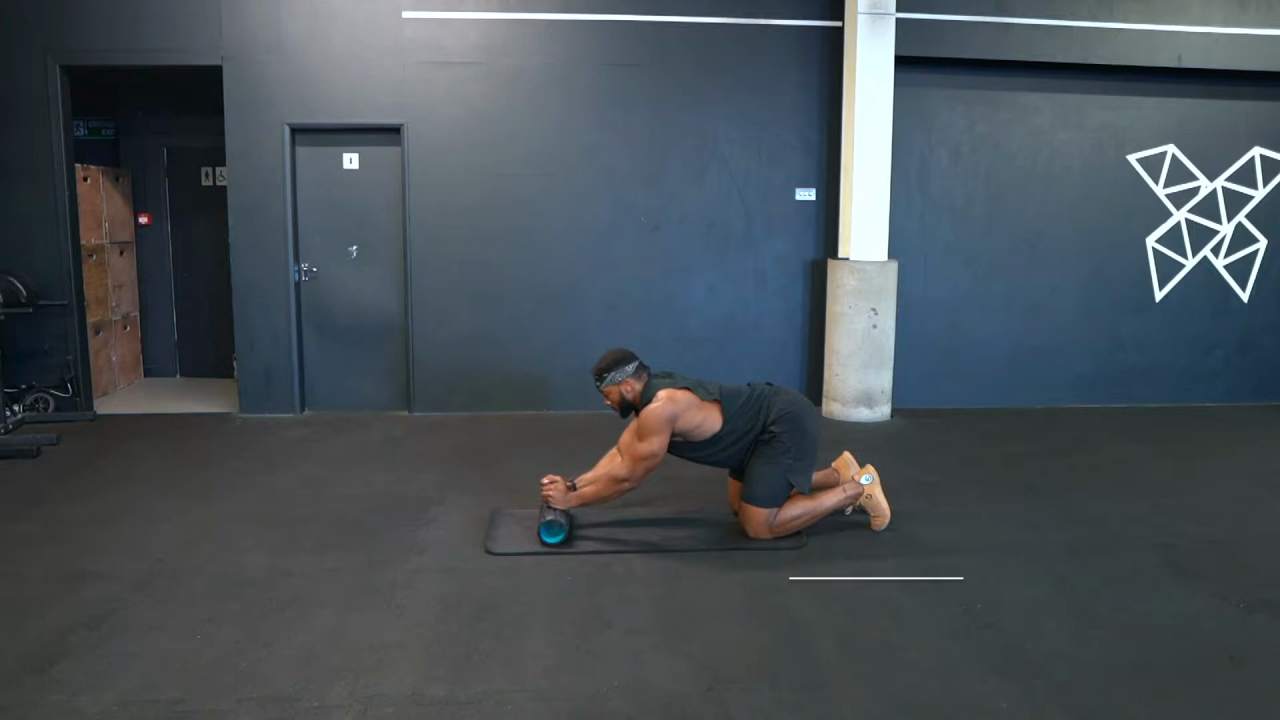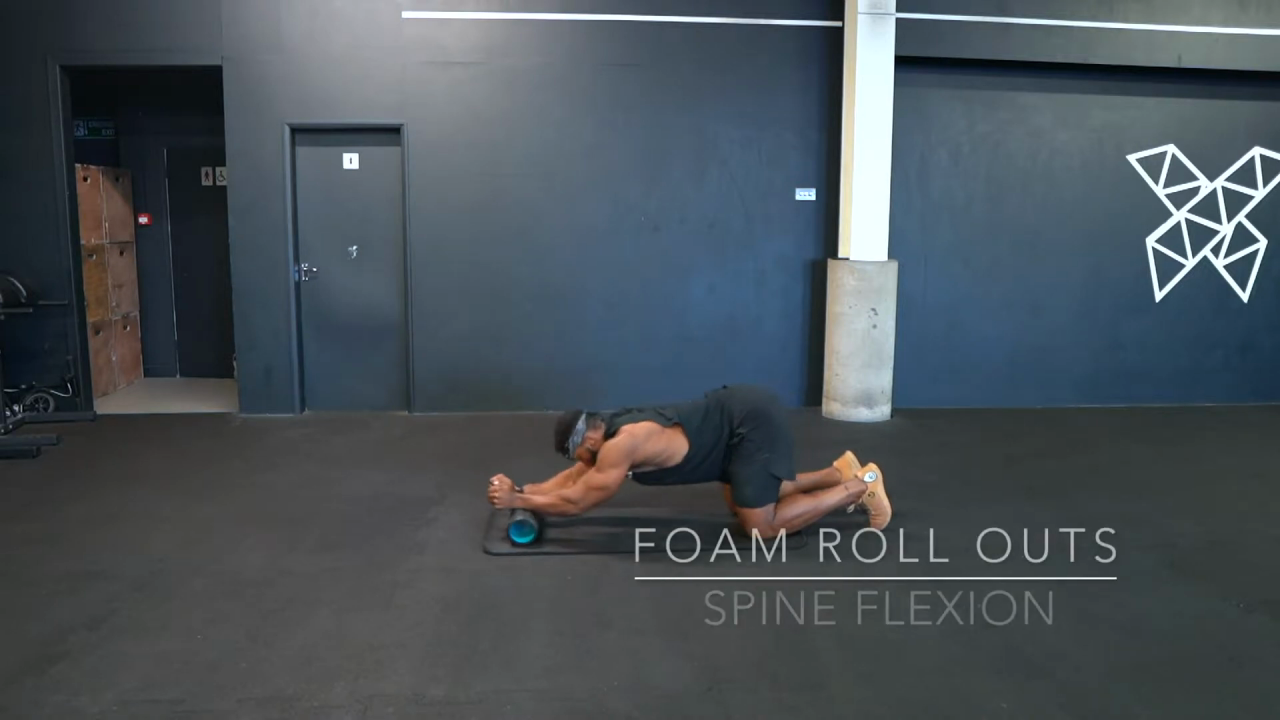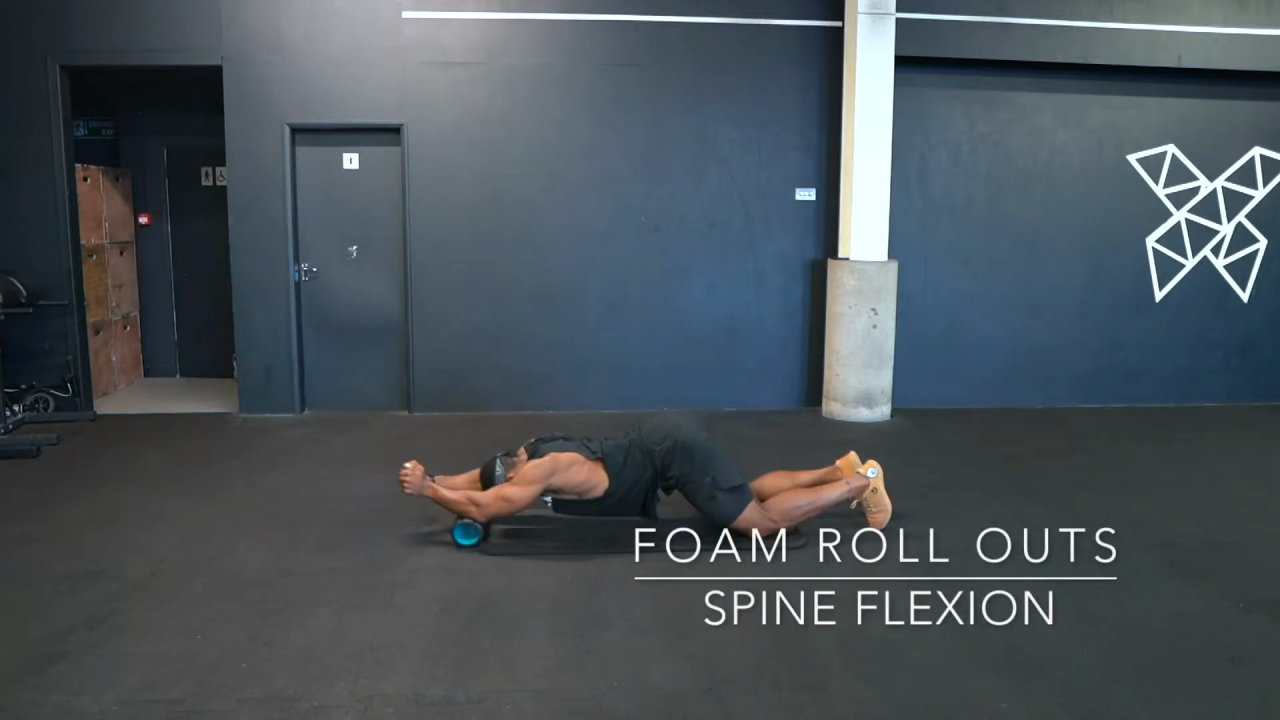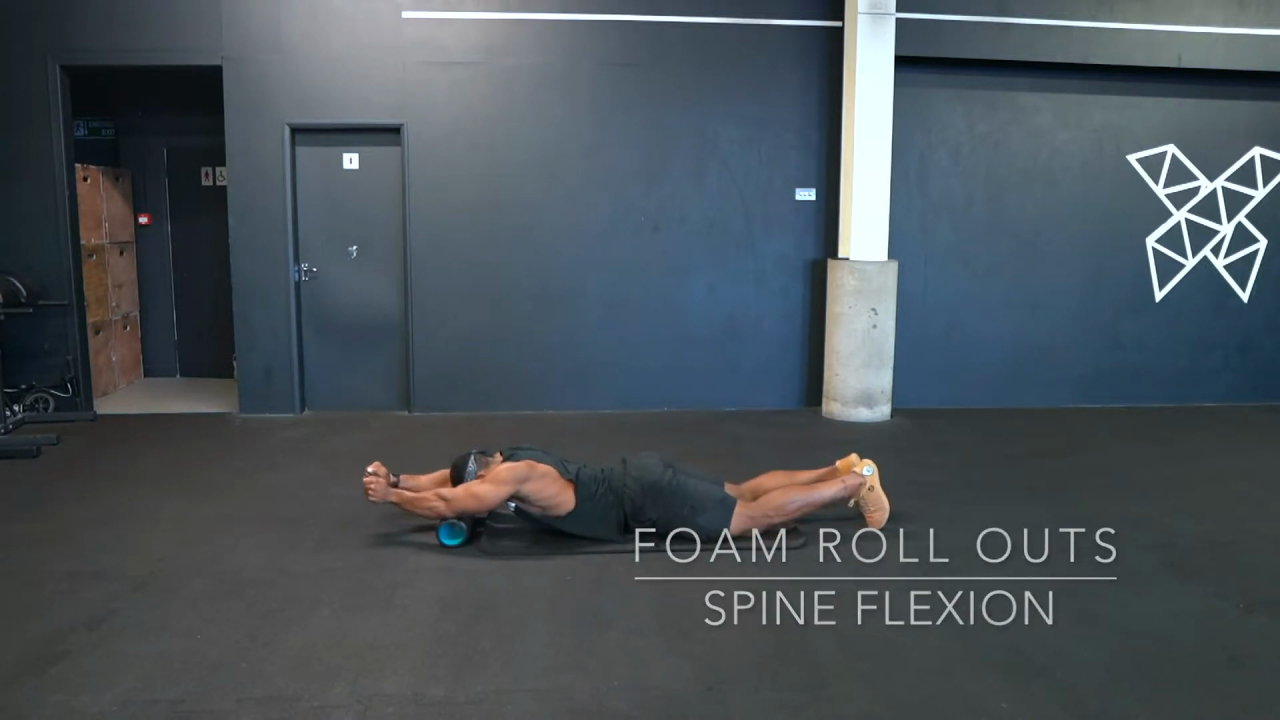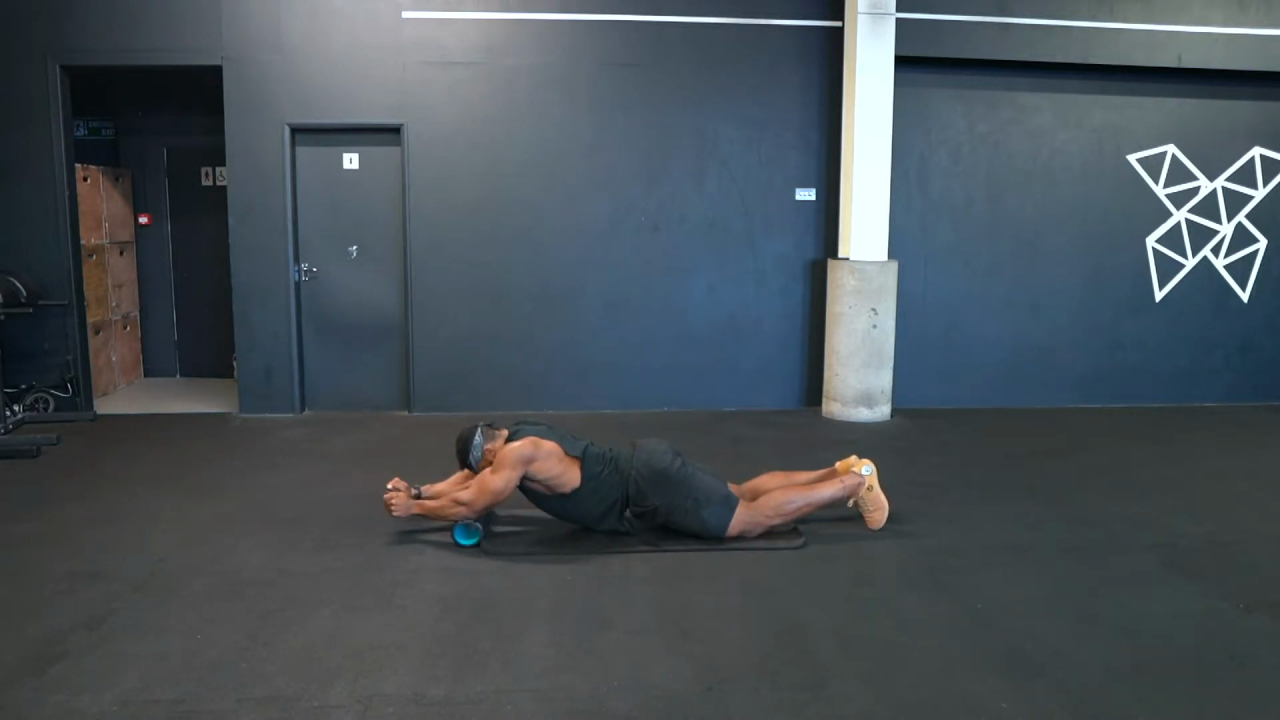
dt=1s
person 1, frame 1
left shoulder: (659, 410)
right shoulder: (655, 394)
left elbow: (628, 477)
right elbow: (620, 455)
left wrist: (571, 501)
right wrist: (573, 484)
left hip: (786, 425)
right hip: (775, 414)
left knee: (759, 525)
right knee: (740, 504)
left ankle: (857, 490)
right ankle: (838, 474)
person 1, frame 2
left shoulder: (622, 445)
right shoulder: (615, 429)
left elbow: (576, 501)
right elbow: (572, 478)
left wrist: (517, 501)
right wrist: (523, 489)
left hip: (753, 422)
right hip: (746, 409)
left knee: (761, 526)
right knee: (745, 502)
left ankle: (858, 487)
right ankle: (838, 471)
person 1, frame 3
left shoulder: (542, 470)
right shoulder: (532, 452)
left elbow: (481, 506)
right elbow: (481, 478)
left wrist: (426, 488)
right wrist: (435, 480)
left hip: (673, 451)
right hip: (673, 441)
left knee: (762, 521)
right knee: (748, 494)
left ankle: (859, 483)
right ankle: (842, 469)
person 1, frame 4
left shoulder: (512, 476)
right shoulder: (505, 459)
left elbow: (447, 503)
right elbow: (449, 478)
left wrist: (389, 496)
right wrist: (398, 479)
left hip: (646, 499)
right hip: (642, 479)
left knee: (755, 516)
right knee: (744, 492)
left ankle: (855, 481)
right ankle: (842, 469)
person 1, frame 5
left shoulder: (518, 454)
right shoulder: (517, 438)
left elbow: (468, 505)
right elbow: (467, 479)
left wrist: (412, 509)
right wrist: (417, 490)
left hip: (651, 487)
right hip: (648, 466)
left knee: (755, 519)
right knee: (744, 494)
left ankle: (855, 481)
right ankle: (843, 470)
